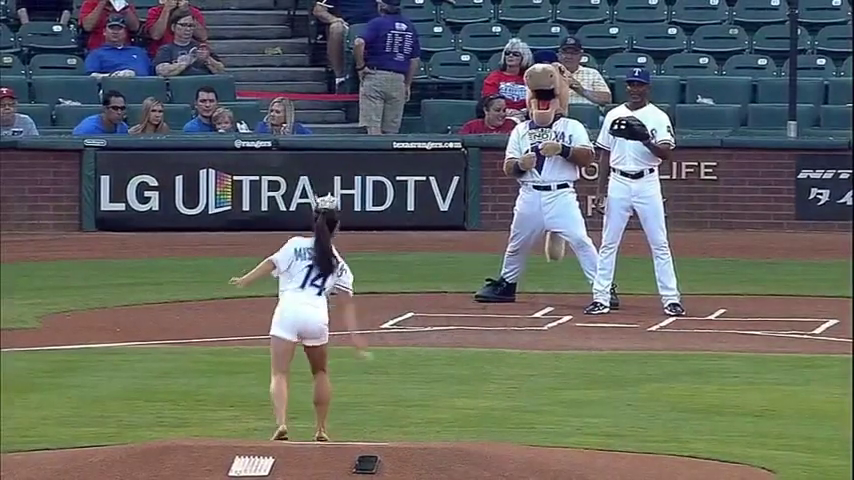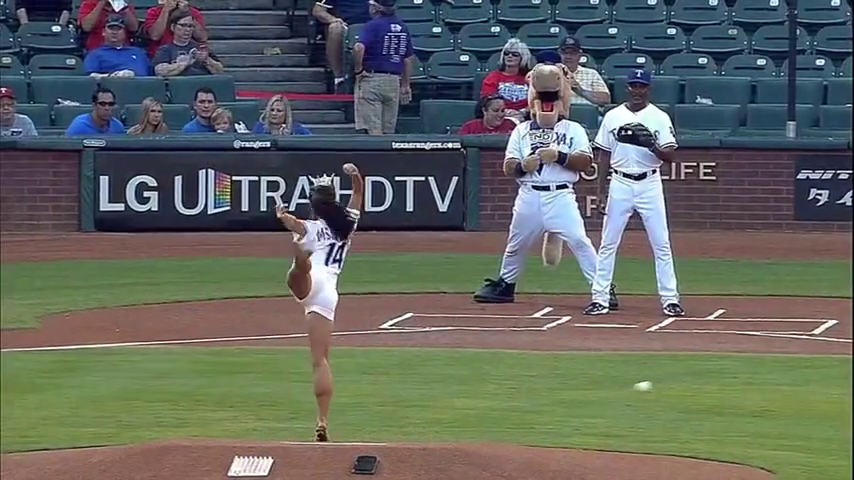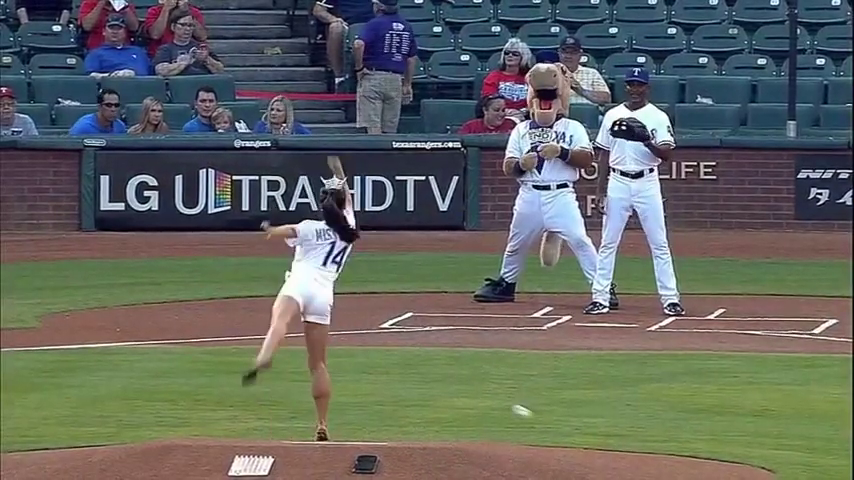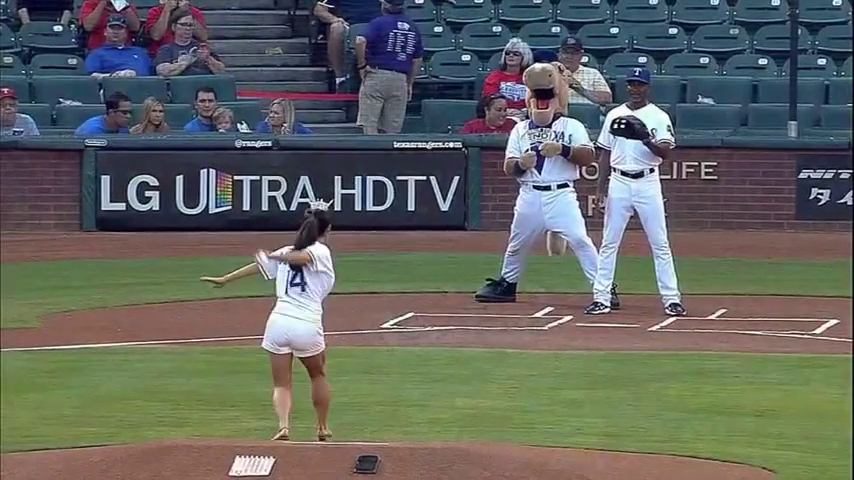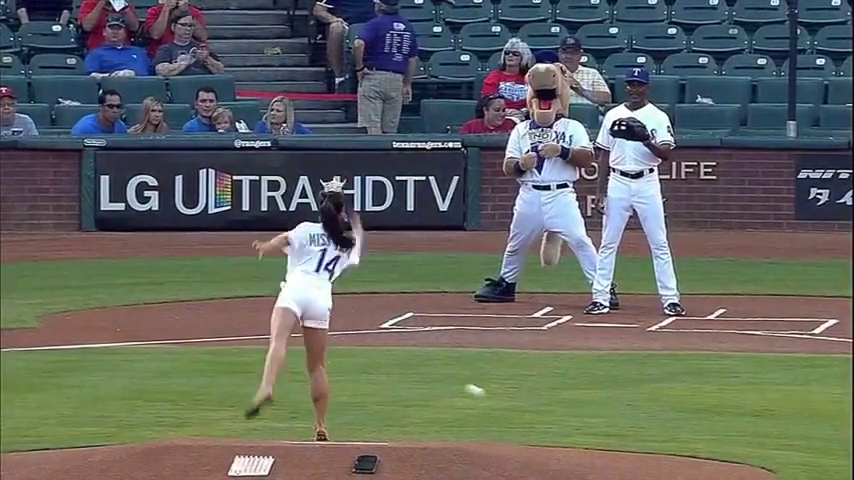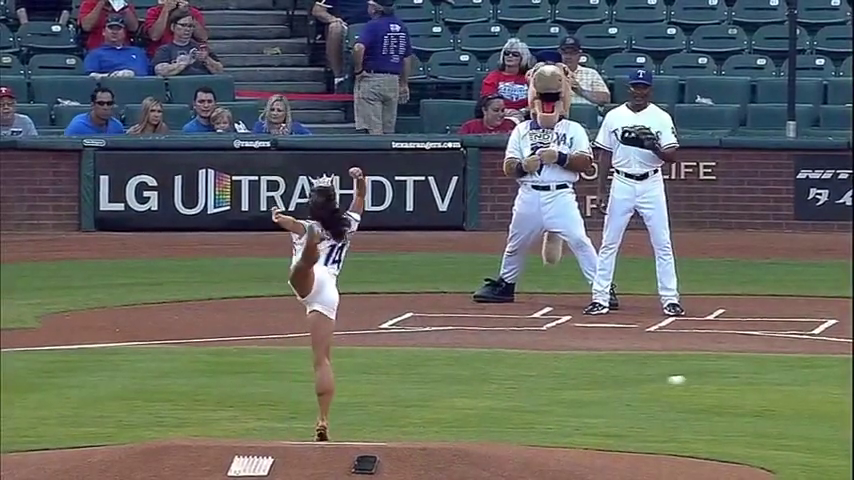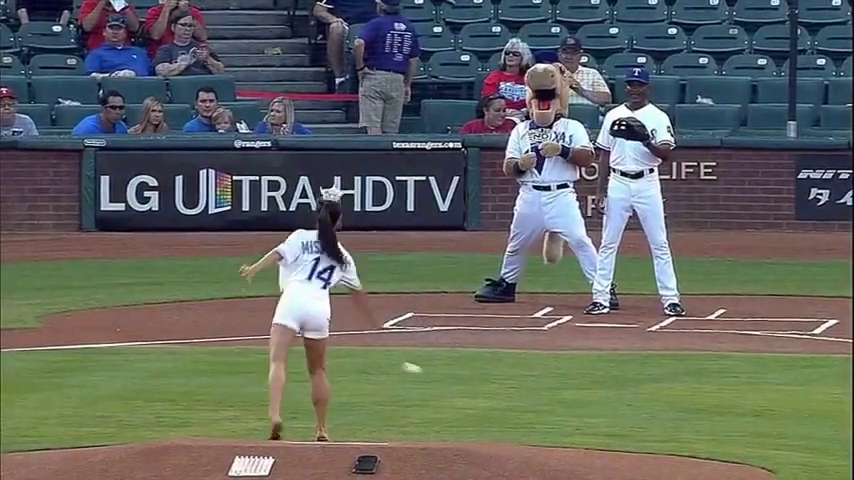
dt=0.3s
person 1, frame 1
left shoulder: (296, 244)
right shoulder: (339, 263)
left elbow: (271, 263)
right elbow: (347, 302)
left wrist: (245, 279)
right wrist: (354, 335)
left hip: (288, 312)
right hip: (316, 318)
left knee: (279, 375)
right knee: (320, 374)
left ankle: (281, 425)
right ankle: (321, 430)
person 1, frame 2
left shoulder: (311, 229)
right shoulder: (346, 225)
left elbow: (298, 225)
right elbow: (357, 196)
left wrist: (285, 217)
right wrist: (356, 176)
left hip: (309, 283)
right hip: (328, 294)
right knee: (320, 361)
left ankle: (302, 261)
right ankle: (323, 424)
person 1, frame 3
left shoulder: (311, 228)
right shoulder: (347, 230)
left elbow: (289, 230)
right elbow: (346, 200)
left wrist: (271, 230)
right wrist: (339, 173)
left hip: (299, 284)
right hip: (323, 296)
right knee: (318, 364)
left ankle: (262, 360)
right ankle: (322, 425)
person 1, frame 4
left shoulder: (285, 251)
right shoulder: (321, 253)
left elbow: (256, 266)
right elbow: (300, 257)
left wrist: (225, 279)
right wrist: (274, 255)
left hip: (279, 323)
right hip: (308, 327)
left knee: (281, 384)
right knee: (319, 376)
left ankle: (284, 426)
right ankle: (322, 429)
person 1, frame 5
left shoulder: (305, 229)
right shoulder: (348, 242)
left elbow: (286, 239)
right elbow: (357, 238)
left wrist: (266, 246)
right wrist: (357, 227)
left hip: (294, 291)
right hip: (320, 302)
left knee: (277, 342)
right knee: (316, 367)
left ankle: (265, 390)
right ankle: (321, 427)
person 1, frame 6
left shoulder: (308, 229)
right shoulder: (346, 226)
left elbow: (293, 225)
right elbow: (359, 200)
left wrist: (281, 219)
right wrist: (359, 179)
left hip: (311, 283)
right hip: (329, 294)
right knee: (322, 361)
right ankle: (323, 424)
person 1, frame 7
left shoulder: (301, 237)
right shoulder: (342, 255)
left elbow: (277, 254)
right elbow: (358, 294)
left wrist: (253, 269)
right wrist: (372, 319)
left hip: (293, 303)
right hip: (319, 310)
left knee: (277, 362)
right knee: (317, 372)
left ankle: (275, 417)
right ankle: (321, 430)
person 2, frame 1
left shoulder: (659, 117)
right shoulder: (613, 115)
left elbow: (666, 153)
right elbow: (605, 154)
left wrist: (646, 140)
right wrist: (600, 189)
left hip: (647, 184)
right hip: (618, 184)
left knee: (659, 244)
right knee: (608, 243)
left ankle: (670, 299)
right ankle: (600, 298)
person 2, frame 2
left shoulder: (660, 117)
right shoulder: (612, 116)
left elbow: (670, 156)
right elbow: (605, 155)
left wrist: (652, 146)
right wrist: (601, 189)
left hip: (650, 185)
right hip: (620, 185)
left knee: (661, 244)
right knee: (608, 244)
left ankle: (670, 299)
right ankle: (599, 298)
person 2, frame 3
left shoulder: (658, 117)
right shoulder: (612, 115)
left elbow: (667, 154)
right elbow: (604, 154)
left wrist: (648, 142)
right wrist: (600, 189)
left hip: (647, 184)
right hip: (618, 184)
left knee: (659, 244)
right knee: (608, 243)
left ankle: (670, 298)
right ankle: (600, 298)
person 2, frame 4
left shoulder: (659, 117)
right shoulder: (614, 115)
left elbow: (666, 152)
right elbow: (606, 154)
left wrist: (646, 139)
right wrist: (600, 188)
left hip: (648, 183)
right hip: (619, 183)
left knee: (660, 243)
right knee: (609, 243)
left ankle: (671, 298)
right ankle: (601, 298)
person 2, frame 5
left shoulder: (658, 117)
right shoulder: (612, 115)
left elbow: (666, 154)
right elbow: (605, 154)
left wrist: (647, 142)
right wrist: (600, 189)
left hip: (647, 184)
right hip: (618, 184)
left knee: (659, 244)
right knee: (608, 243)
left ankle: (670, 298)
right ankle: (600, 298)
person 2, frame 6
left shoulder: (662, 118)
right shoulder: (614, 116)
left elbow: (671, 156)
right elbow: (605, 155)
left wrist: (654, 148)
right wrist: (601, 190)
left hip: (651, 186)
right hip: (621, 184)
left knee: (662, 244)
right knee: (609, 244)
left ankle: (670, 299)
right ankle: (600, 299)
person 2, frame 7
left shoulder: (659, 117)
right shoulder: (613, 116)
left elbow: (667, 154)
right elbow: (605, 155)
left wrist: (647, 142)
right wrist: (600, 190)
left hip: (647, 184)
right hip: (618, 184)
left knee: (659, 244)
right knee: (608, 243)
left ankle: (670, 299)
right ankle: (600, 298)
person 3, frame 1
left shoulder: (572, 127)
right shoulder: (521, 130)
left elbow: (588, 156)
right elbow: (508, 168)
left wrist: (561, 149)
right wrist: (519, 165)
left hip: (561, 198)
right hip: (529, 200)
left knee: (579, 240)
right knee: (517, 244)
right ankle: (505, 286)
person 3, frame 2
left shoulder: (573, 129)
right shoulder: (521, 130)
left elbow: (586, 161)
right elbow: (508, 168)
left wrist: (559, 156)
right wrist: (522, 165)
left hip: (560, 196)
right hip: (528, 196)
left knee: (578, 240)
right knee: (516, 244)
right ankle: (504, 284)
person 3, frame 3
left shoulder: (572, 126)
right shoulder: (521, 128)
left elbow: (587, 158)
right elbow: (508, 167)
left wrist: (561, 150)
right wrist: (520, 163)
left hip: (560, 195)
right hip: (529, 195)
left knee: (579, 239)
right knee: (516, 243)
left ankle: (603, 288)
right ankle: (504, 285)
person 3, frame 4
left shoulder: (571, 125)
right shoulder: (520, 128)
left elbow: (588, 156)
right elbow: (508, 167)
left wrist: (562, 149)
right wrist: (520, 164)
left hip: (560, 195)
right hip: (529, 196)
left knee: (579, 240)
right knee: (517, 243)
left ankle: (605, 289)
right ankle: (506, 284)
person 3, frame 5
left shoulder: (572, 127)
right shoulder: (521, 130)
left elbow: (587, 158)
right elbow: (508, 167)
left wrist: (561, 151)
right wrist: (521, 165)
left hip: (560, 196)
right hip: (529, 196)
left knee: (579, 240)
right knee: (516, 244)
left ankle: (604, 289)
right ankle: (505, 285)
person 3, frame 6
left shoulder: (573, 129)
right shoulder: (521, 129)
left elbow: (586, 162)
right elbow: (508, 167)
left wrist: (559, 157)
right wrist: (523, 166)
left hip: (560, 196)
right hip: (528, 196)
left knee: (578, 241)
right knee: (516, 244)
right ankle: (504, 285)
person 3, frame 7
left shoulder: (572, 126)
right shoulder: (521, 129)
left elbow: (587, 157)
right elbow: (508, 167)
left wrist: (562, 150)
right wrist: (520, 164)
left hip: (561, 196)
right hip: (529, 196)
left knee: (579, 240)
right knee: (517, 243)
right ankle: (505, 285)
person 4, frame 1
left shoulder: (377, 23)
right shoulder: (410, 26)
left elbow: (359, 43)
right elbow: (415, 59)
left wrist: (360, 66)
right wrist: (407, 84)
left hip: (375, 77)
right hip: (398, 80)
left knee: (373, 125)
right knee: (391, 130)
person 4, frame 2
left shoulder: (374, 25)
right shoulder: (402, 27)
left elbow: (359, 47)
right elbow: (409, 58)
left wrist: (358, 70)
right wrist: (405, 84)
left hip: (371, 79)
right hip: (393, 81)
left knee: (373, 128)
right knee: (388, 131)
person 4, frame 3
left shoulder: (375, 23)
right shoulder: (406, 26)
left elbow: (358, 44)
right elbow: (412, 58)
left wrist: (359, 67)
right wrist: (407, 84)
left hip: (373, 77)
right hip: (396, 80)
left knee: (373, 126)
right knee: (390, 130)
person 4, frame 4
left shoulder: (379, 22)
right shoulder: (413, 27)
left elbow: (360, 41)
right elbow: (417, 60)
left wrist: (361, 65)
right wrist: (409, 84)
left hip: (377, 76)
right hip: (400, 80)
left knee: (369, 125)
right knee: (393, 129)
person 4, frame 5
left shoulder: (376, 23)
right shoulder: (408, 27)
left elbow: (359, 44)
right elbow: (413, 59)
left wrist: (359, 67)
right wrist: (407, 84)
left hip: (374, 77)
right hip: (396, 80)
left knee: (373, 126)
right knee: (390, 130)
person 4, frame 6
left shoulder: (373, 25)
right shoulder: (401, 27)
left elbow: (358, 48)
right elbow: (407, 58)
left wrist: (358, 70)
right wrist: (404, 84)
left hip: (371, 79)
right hip: (393, 81)
left knee: (374, 129)
right knee: (388, 131)
person 4, frame 7
left shoulder: (377, 23)
right shoulder: (409, 27)
left elbow: (359, 43)
right elbow: (414, 59)
left wrist: (360, 67)
right wrist: (407, 84)
left hip: (374, 77)
right hip: (397, 80)
left knee: (373, 126)
right knee: (391, 130)
